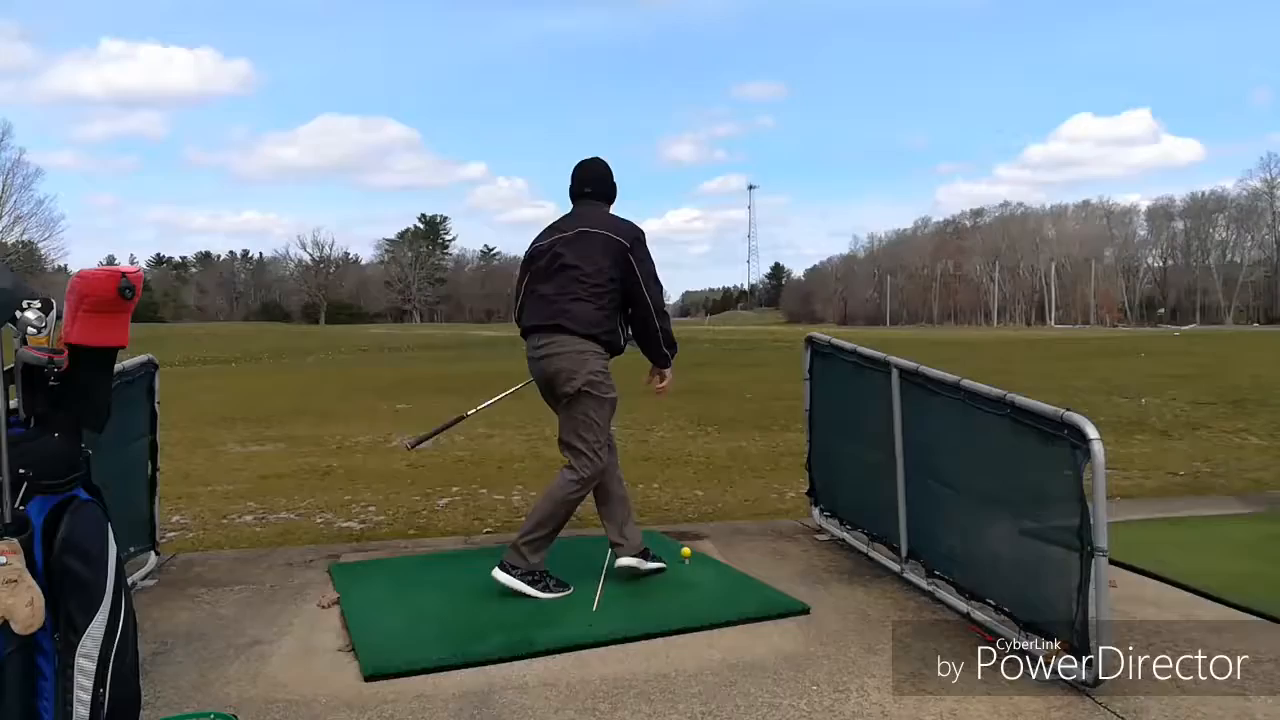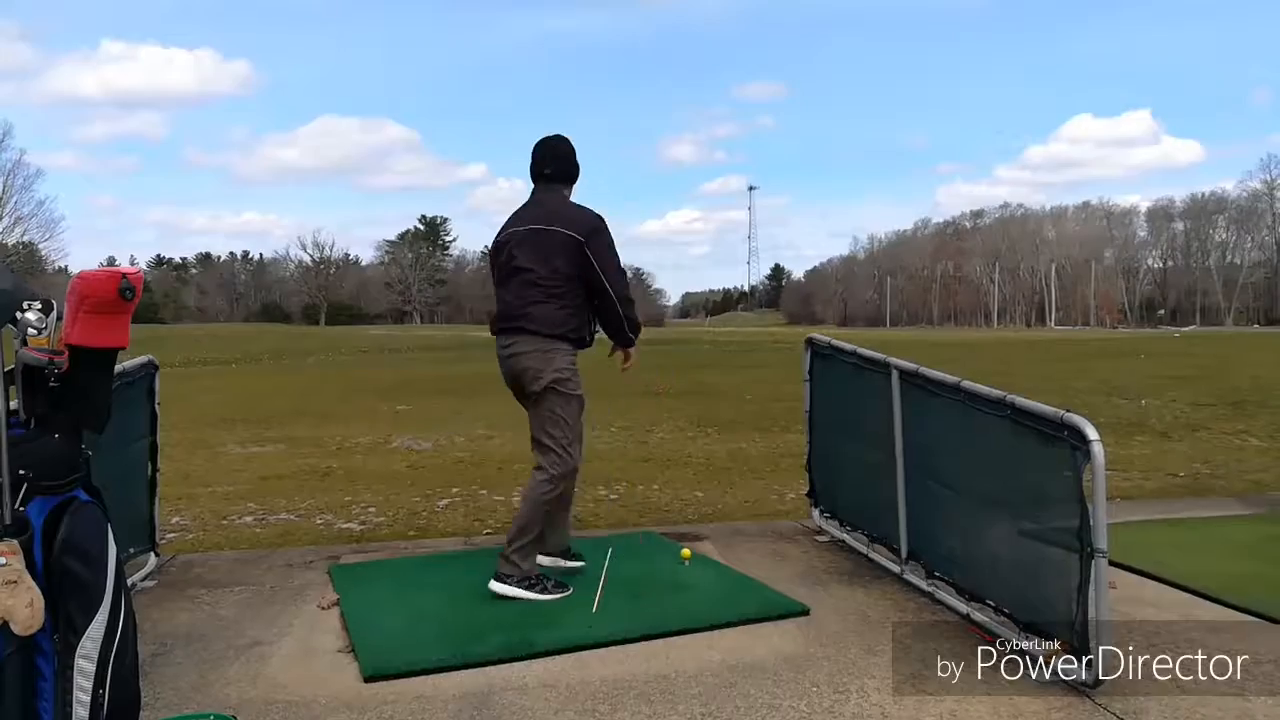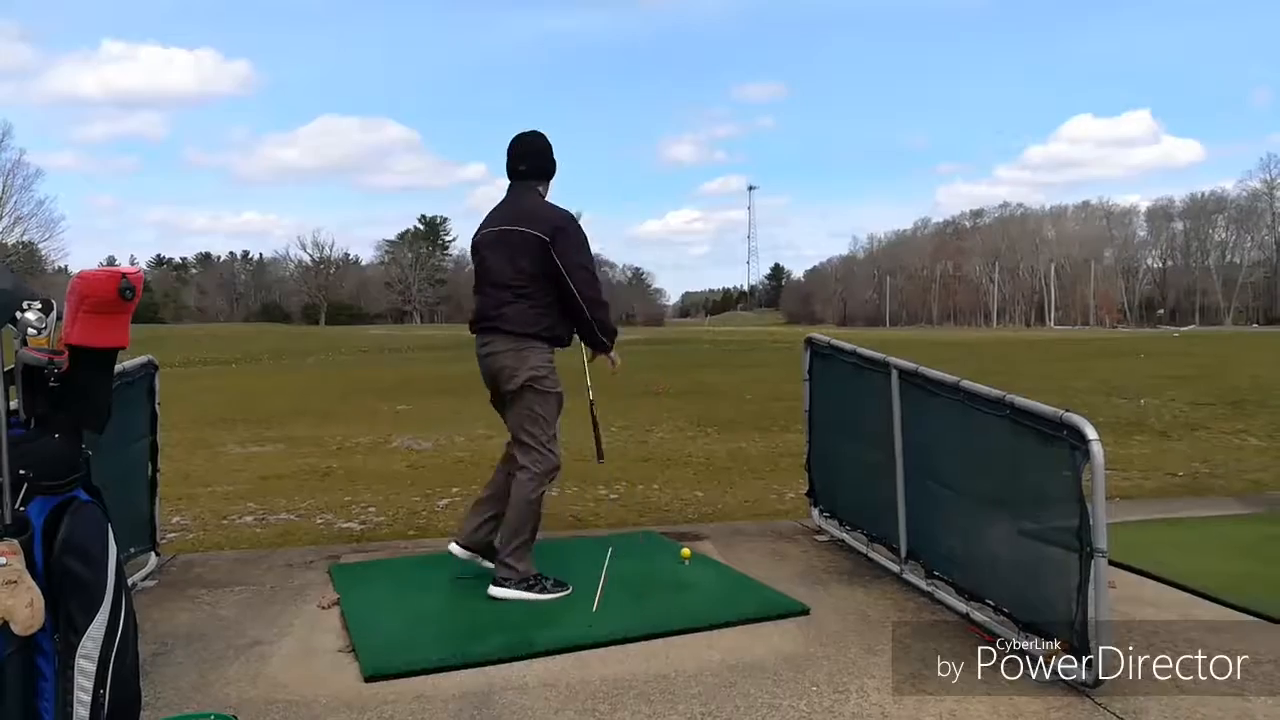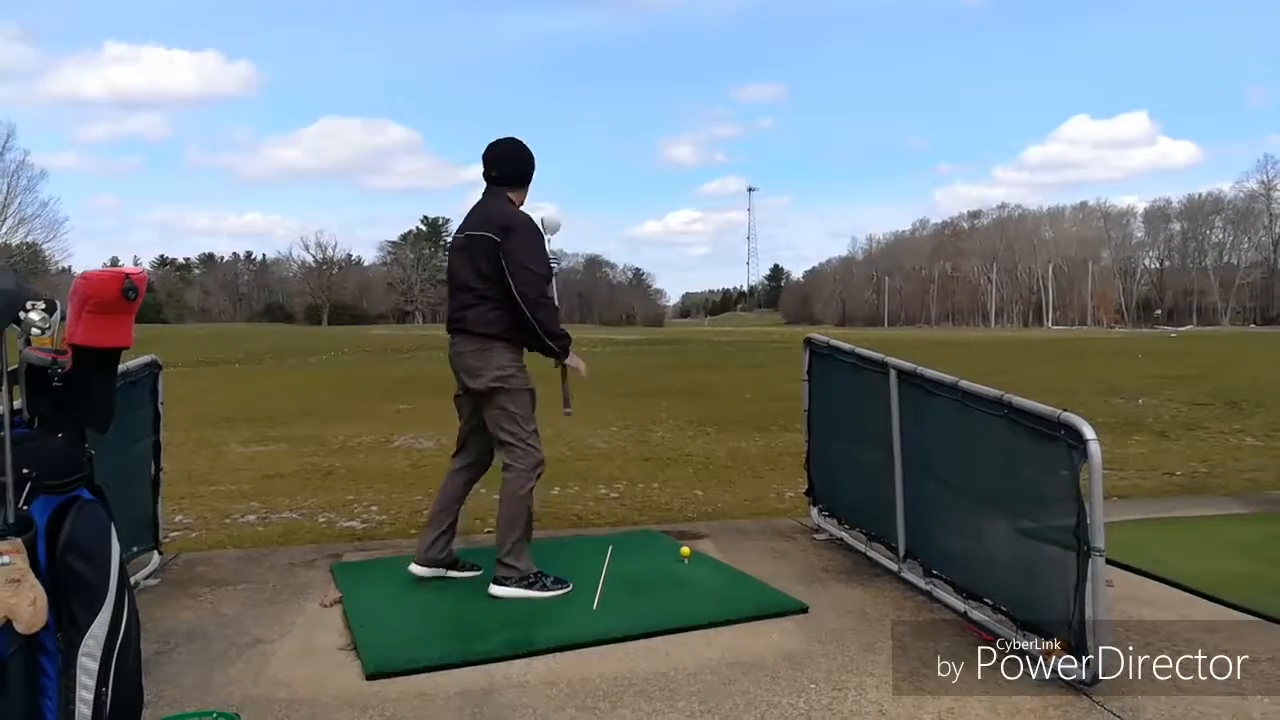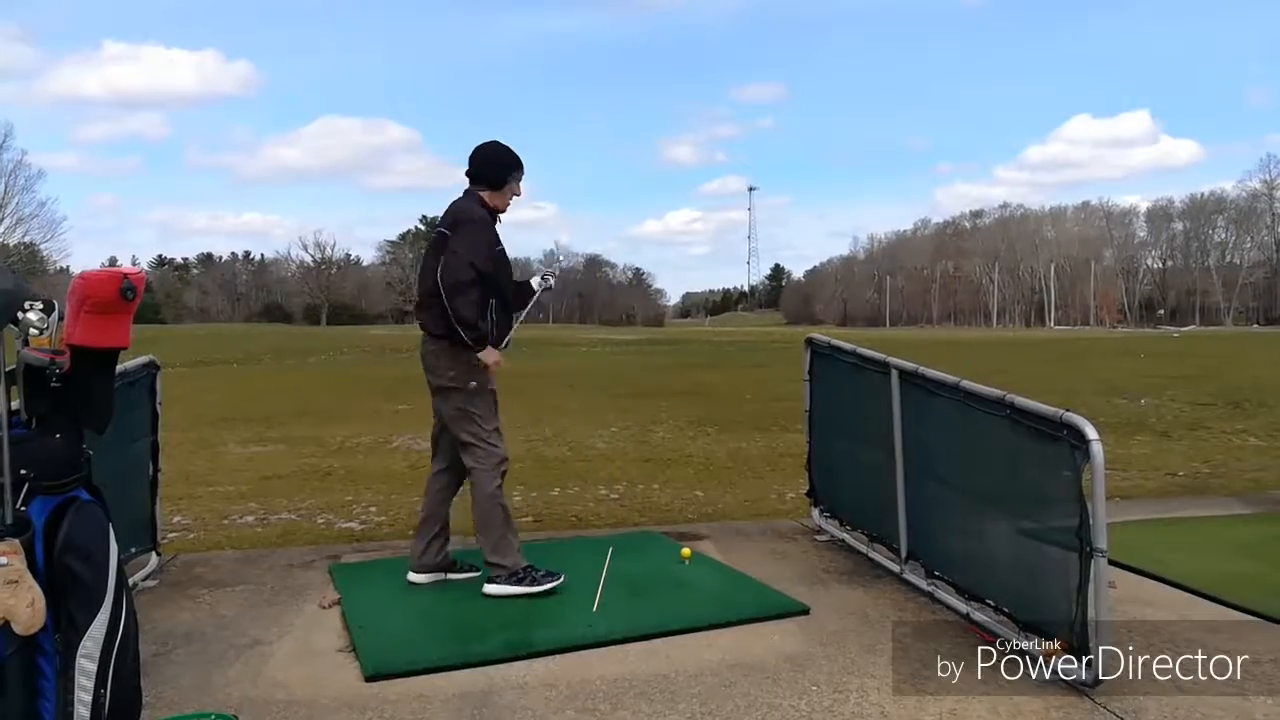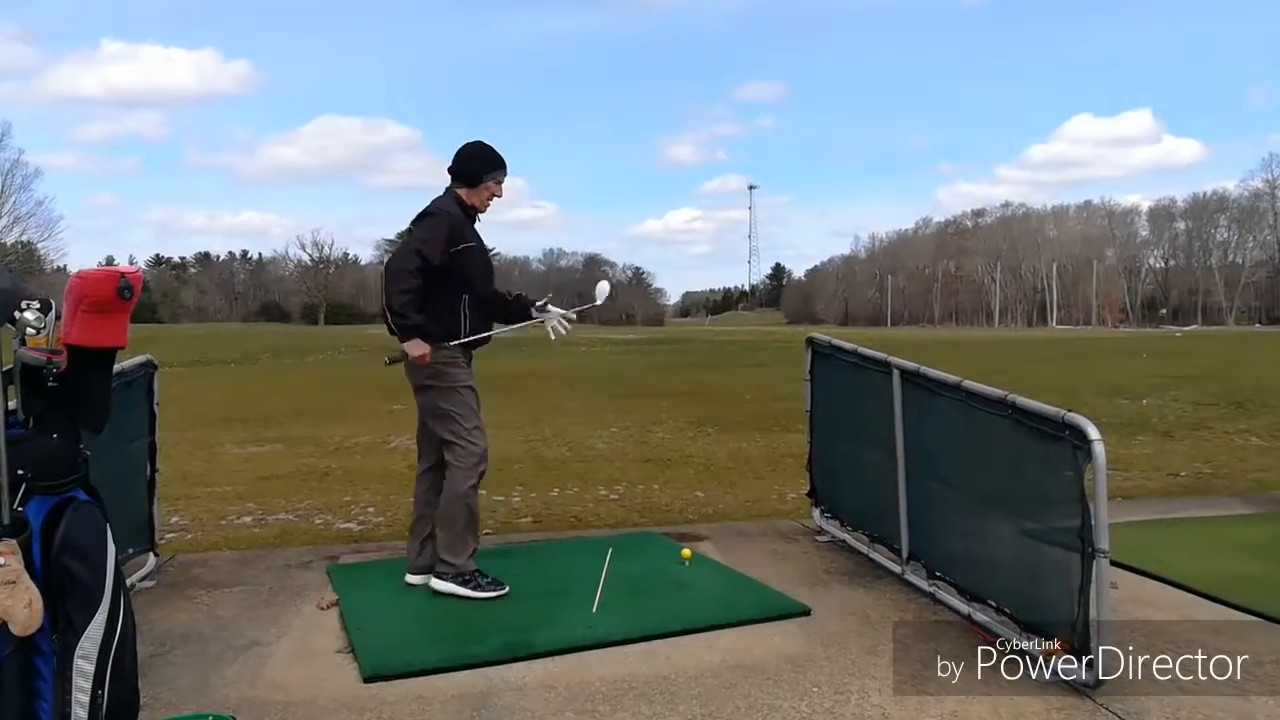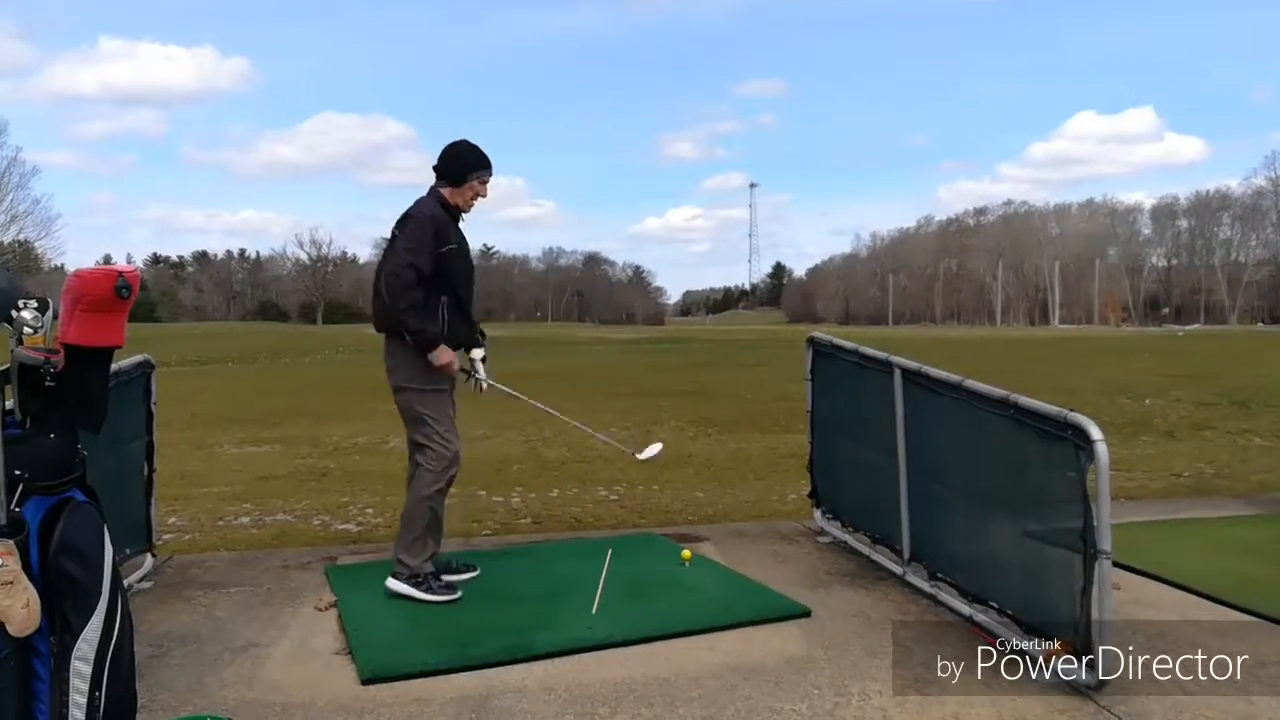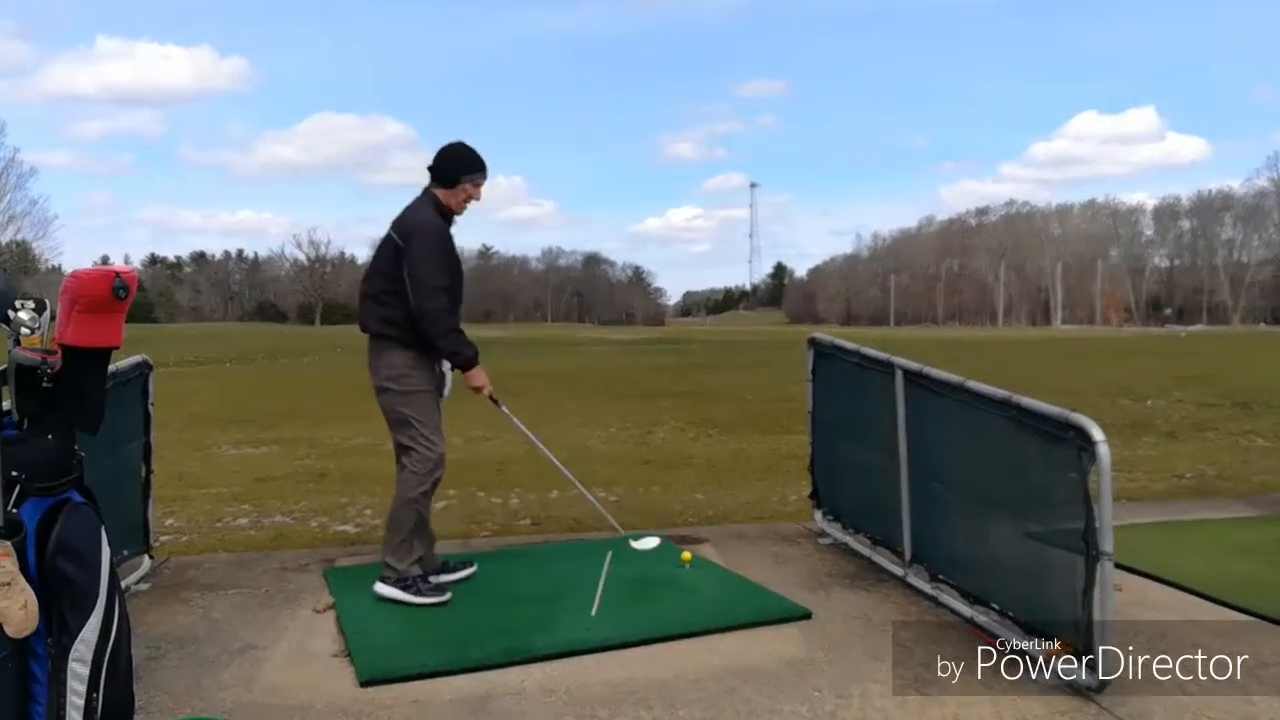
dt=0.2s
person 1, frame 1
left shoulder: (546, 237)
right shoulder: (622, 233)
left elbow: (524, 300)
right elbow: (647, 299)
right wrist: (662, 358)
left hip: (539, 350)
right hip: (581, 353)
left knee: (598, 446)
right knee: (583, 462)
left ankle: (628, 546)
right ankle: (520, 562)
person 1, frame 2
left shoulder: (510, 227)
right shoulder: (584, 223)
right elbow: (611, 288)
right wrist: (625, 338)
left hip: (510, 347)
right hip: (549, 351)
left knee: (557, 447)
right knee: (558, 460)
left ankle: (554, 544)
right ankle: (516, 570)
person 1, frame 3
left shoulder: (490, 224)
right shoulder: (556, 221)
right elbow: (583, 291)
right wrist: (604, 341)
left hip: (491, 345)
right hip: (527, 351)
left knee: (523, 448)
right knee: (538, 459)
left ankle: (475, 537)
right ankle: (513, 573)
person 1, frame 4
left shoulder: (472, 224)
right shoulder: (515, 223)
right elbow: (528, 295)
left wrist: (538, 276)
right wrist: (561, 348)
left hip: (467, 348)
right hip: (494, 353)
left knee: (471, 454)
right knee: (522, 457)
left ankle: (432, 554)
right ankle: (515, 571)
person 1, frame 5
left shoulder: (468, 221)
right shoulder: (471, 220)
right elbow: (453, 284)
left wrist: (529, 287)
right wrist: (480, 345)
left hip: (451, 356)
right hip: (458, 358)
left knee: (450, 457)
right knee: (487, 455)
left ankle: (428, 560)
right ankle: (504, 567)
person 1, frame 6
left shoulder: (460, 224)
right shoulder: (441, 217)
left elbow: (479, 296)
right elbow: (399, 271)
left wrist: (533, 308)
right wrist: (410, 334)
left hip: (449, 353)
right hip: (438, 357)
left knee: (438, 457)
right knee: (467, 452)
left ankle: (425, 561)
right ankle: (454, 566)
person 1, frame 7
left shoulder: (445, 224)
right shoulder: (425, 219)
right elbow: (399, 286)
left wrist: (473, 345)
right wrist: (433, 344)
left hip: (428, 356)
right hip: (417, 357)
left knee: (429, 457)
right knee: (440, 455)
left ankle: (424, 559)
right ankle: (410, 569)
person 1, frame 8
left shoulder: (426, 222)
right shoulder: (425, 226)
right elbow: (431, 304)
left wrist: (445, 359)
right wrist: (467, 361)
left hip: (411, 355)
right hip: (401, 357)
left knee: (419, 459)
right knee: (425, 458)
left ankle: (420, 561)
right ankle: (398, 572)
